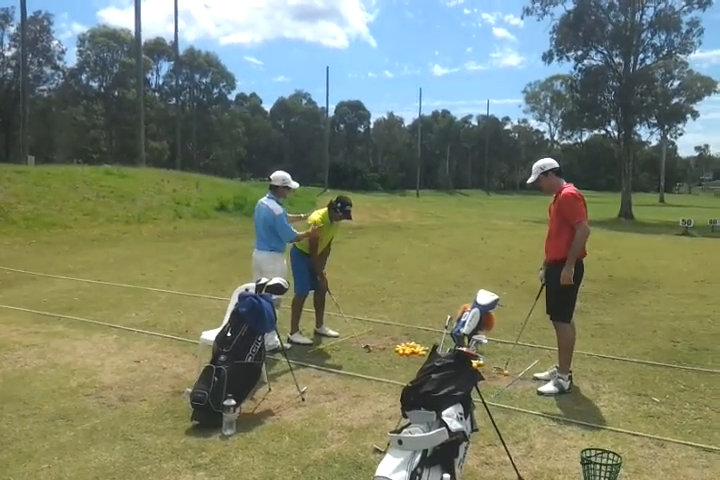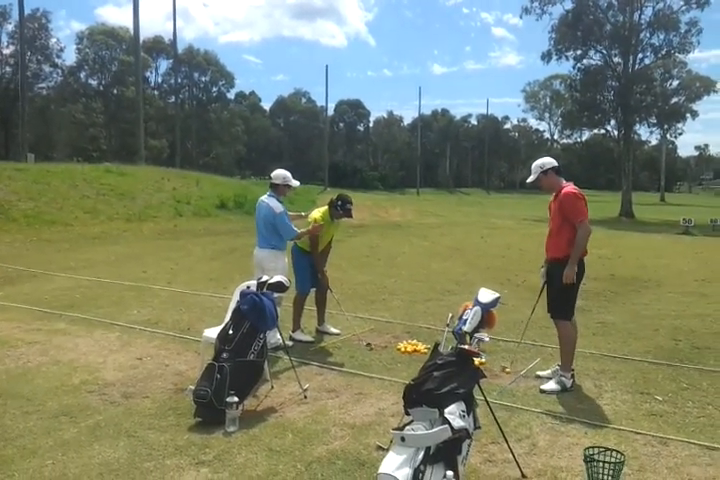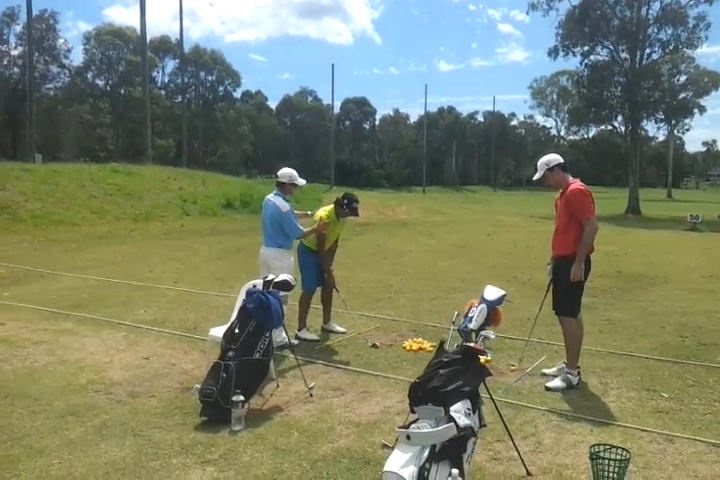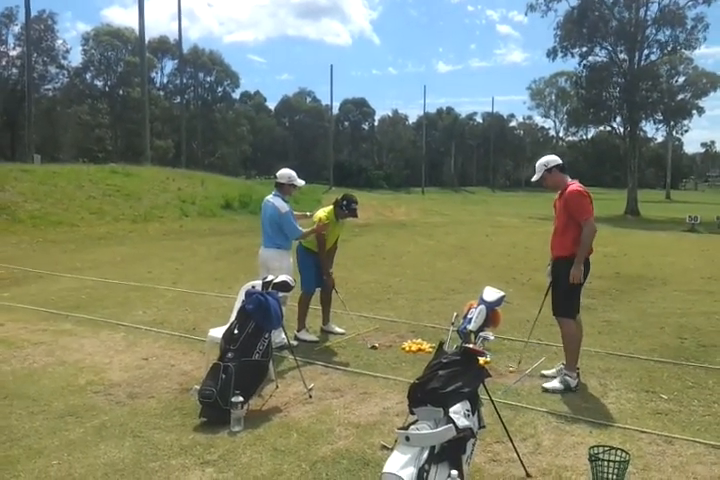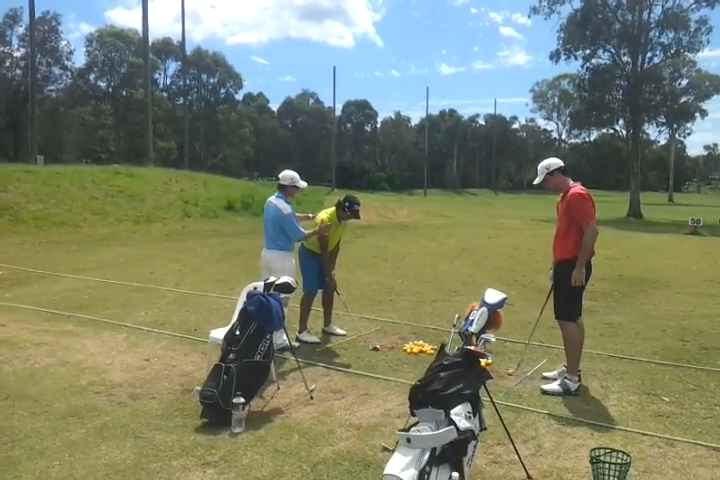
dt=0.1s
person 1, frame 1
left shoulder: (569, 195)
right shoulder: (557, 198)
left elbow: (583, 230)
left wrist: (569, 266)
right wrist: (546, 266)
left hip: (566, 268)
right hip: (556, 266)
left knee: (562, 320)
right knee: (562, 320)
left ankle: (563, 378)
right ankle: (561, 369)
person 1, frame 2
left shoulder: (570, 195)
right shoulder: (557, 197)
left elbow: (585, 229)
left wrist: (572, 264)
right wrist: (547, 264)
left hip: (567, 266)
right hip: (558, 264)
left knee: (563, 318)
right knee: (564, 318)
left ankle: (566, 376)
right ankle: (564, 367)
person 1, frame 3
left shoulder: (577, 191)
right shoulder: (563, 195)
left elbow: (592, 226)
left wrist: (579, 262)
right wrist: (553, 262)
left hip: (574, 263)
right hip: (564, 261)
left knee: (566, 315)
right knee: (571, 315)
left ankle: (572, 373)
right ankle: (570, 364)
person 1, frame 4
left shoulder: (575, 192)
right shoulder: (561, 195)
left elbow: (590, 228)
left wrist: (578, 264)
right wrist: (553, 263)
left hip: (572, 265)
right hip: (563, 262)
left knee: (565, 316)
right knee: (571, 316)
left ankle: (570, 375)
right ankle: (569, 366)
person 1, frame 5
left shoulder: (577, 195)
right shoulder: (564, 198)
left elbow: (592, 231)
left wrist: (579, 267)
right wrist: (555, 266)
left hip: (574, 267)
right hip: (566, 265)
left knee: (567, 320)
right knee: (574, 319)
left ankle: (571, 379)
right ankle: (571, 369)
person 2, frame 1
left shoulder: (261, 203)
right shoulder: (276, 209)
right elbow: (291, 237)
left wrist: (303, 217)
right wrist: (310, 234)
left hip: (259, 254)
right hip: (273, 258)
right ankle: (270, 342)
person 2, frame 2
left shoulder: (262, 201)
right shoulder: (276, 207)
right elbow: (292, 235)
left wrist: (303, 215)
right wrist: (310, 231)
left hip: (260, 252)
right hip: (274, 256)
right knee: (274, 298)
right ankle: (271, 339)
person 2, frame 3
left shoulder: (269, 200)
right shoulder: (283, 206)
right elbow: (298, 234)
left wrist: (309, 214)
right wrist: (316, 229)
left hip: (266, 251)
right hip: (280, 255)
right knee: (279, 297)
right ankle: (278, 338)
person 2, frame 4
left shoulder: (268, 200)
right shoulder: (282, 207)
right elbow: (297, 235)
left wrist: (308, 215)
right wrist: (315, 230)
left hip: (265, 252)
right hip: (279, 256)
right knee: (279, 298)
right ankle: (277, 339)
person 2, frame 5
left shoulder: (270, 202)
right shoulder: (284, 208)
right elbow: (299, 236)
left wrist: (311, 217)
right wrist: (317, 231)
left hip: (267, 253)
right hip: (281, 257)
right knee: (281, 299)
right ankle: (278, 340)
person 3, frame 1
left shoulder: (335, 220)
right shoulder: (317, 220)
left elbow: (327, 245)
right elbow: (313, 250)
left wrist: (322, 269)
right wrist: (320, 274)
left hip: (314, 255)
right hip: (301, 254)
left knee: (321, 289)
right knee: (302, 292)
left ankle: (319, 326)
right ankle: (294, 333)
person 3, frame 2
left shoulder: (335, 219)
right shoulder: (317, 218)
left elbow: (328, 243)
right elbow: (314, 248)
left wrist: (323, 267)
right wrist: (321, 272)
left hip: (315, 253)
right hip: (302, 252)
left knee: (322, 287)
right knee: (303, 290)
left ankle: (321, 324)
right ankle: (295, 330)
person 3, frame 3
left shoulder: (341, 217)
right shoulder: (323, 216)
left elbow: (334, 242)
right elbow: (321, 247)
left wrist: (329, 266)
right wrist: (327, 271)
left hip: (321, 252)
right hip: (308, 251)
left knee: (328, 286)
right knee: (309, 289)
left ankle: (327, 322)
right ankle: (301, 329)
person 3, frame 4
left shoulder: (341, 218)
right shoulder: (322, 217)
left elbow: (333, 243)
right elbow: (321, 248)
left wrist: (329, 268)
right wrist: (327, 273)
left hip: (320, 253)
right hip: (307, 252)
left knee: (327, 287)
right knee: (309, 290)
left ankle: (326, 324)
right ankle: (300, 330)
person 3, frame 5
left shoulder: (343, 220)
right shoulder: (325, 219)
left elbow: (336, 245)
right elbow: (324, 249)
left wrist: (332, 270)
right wrist: (329, 275)
left hip: (322, 254)
right hip: (309, 253)
left knee: (329, 288)
right knee: (311, 291)
left ankle: (327, 325)
right ankle: (302, 331)
